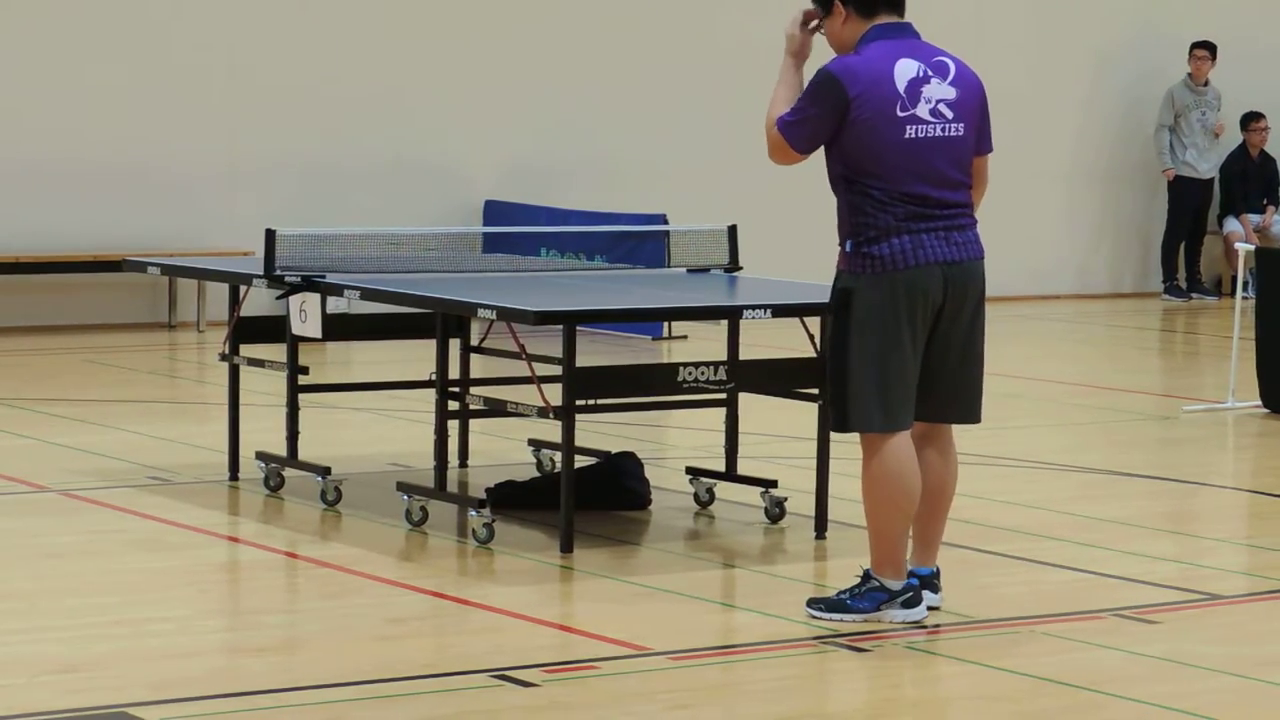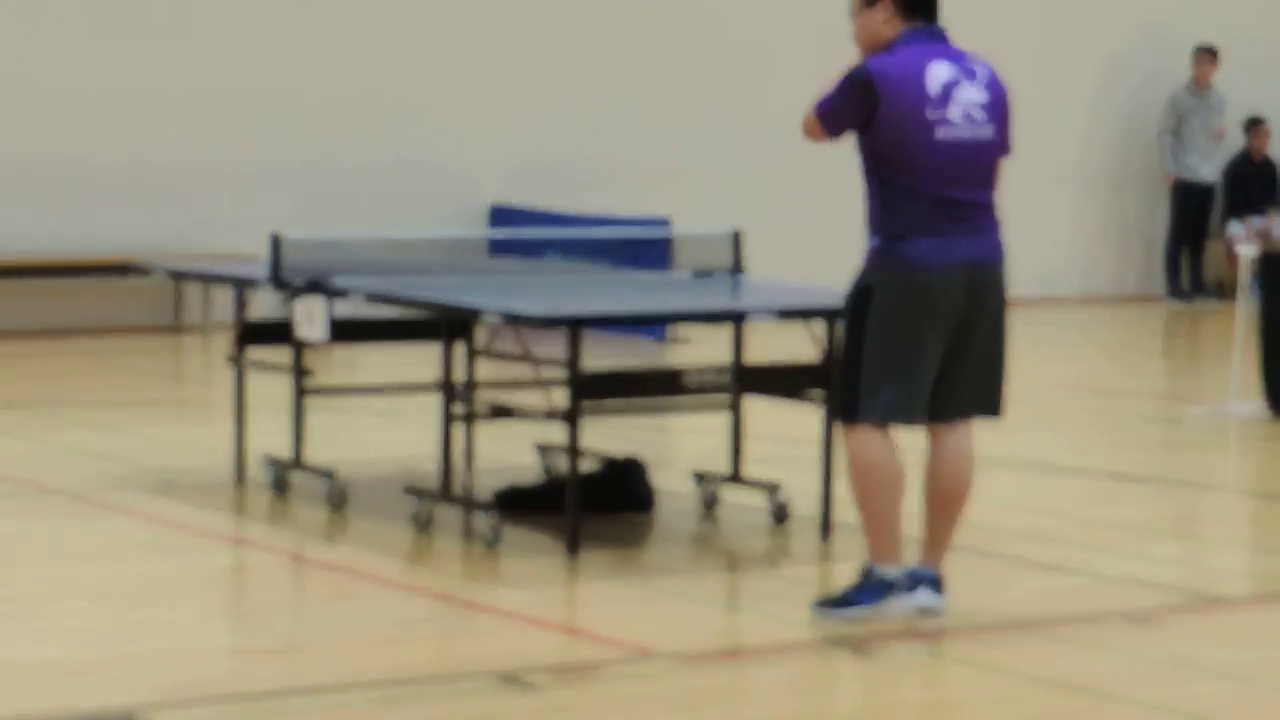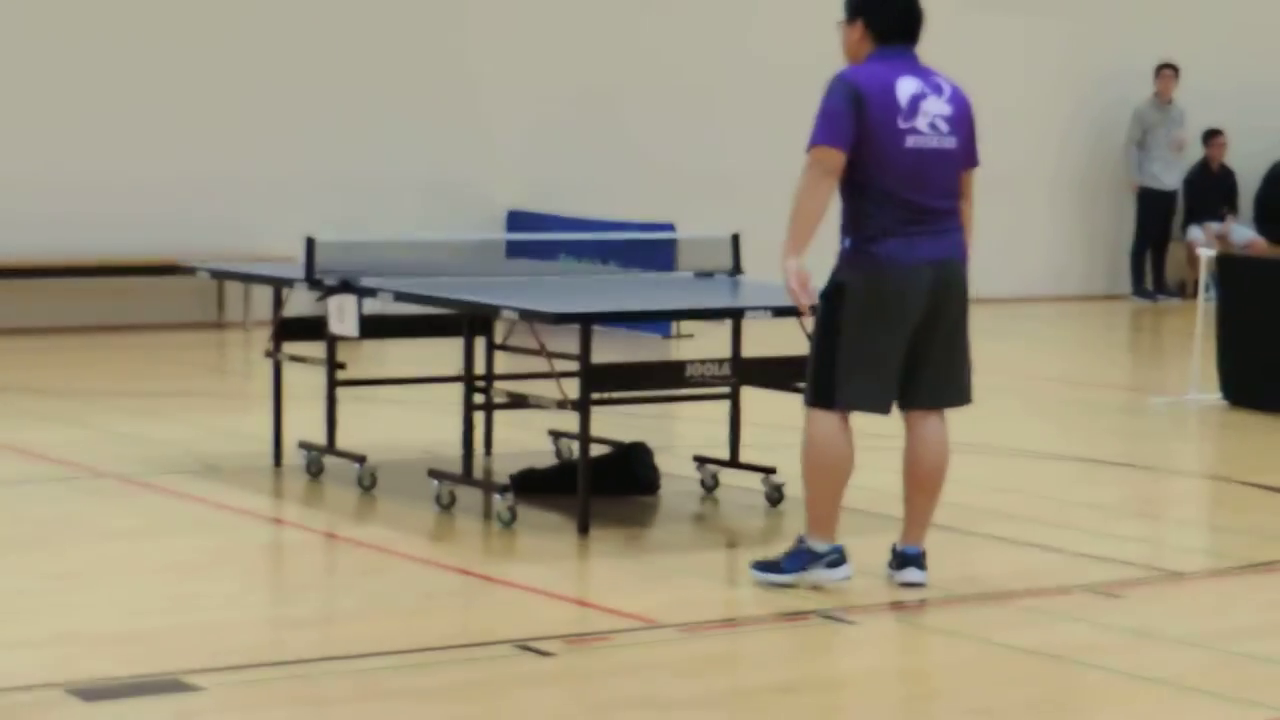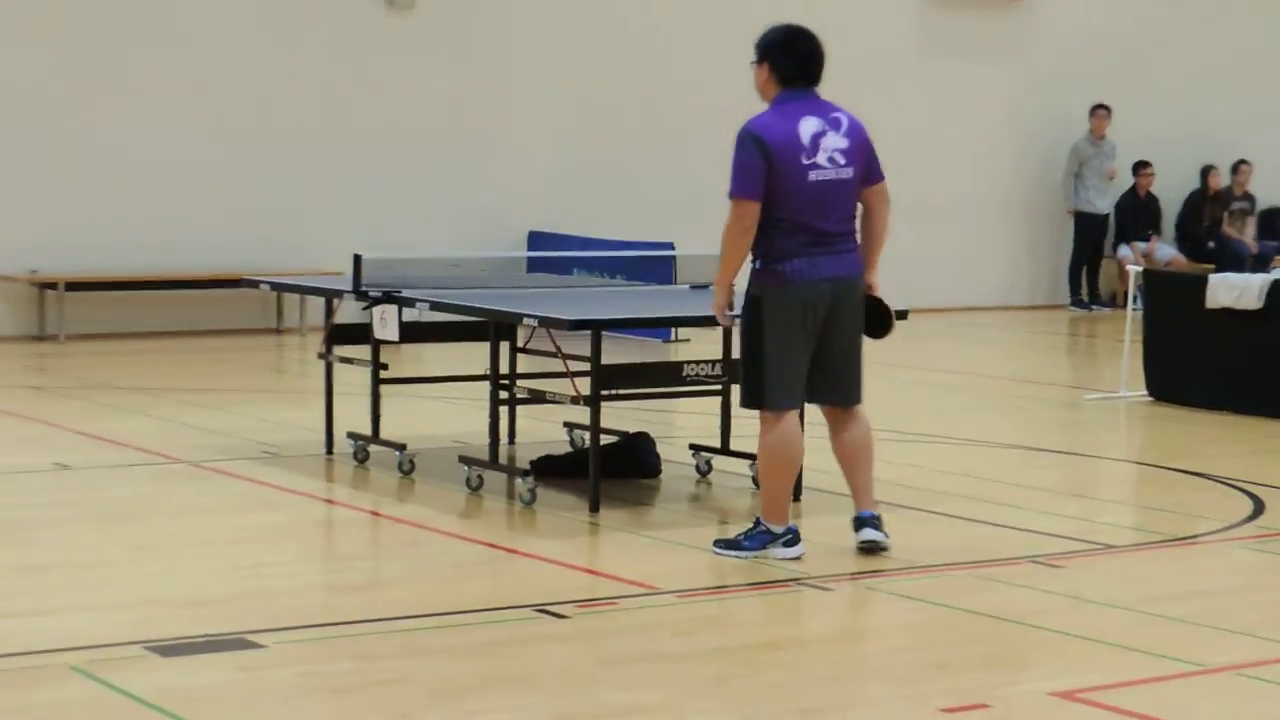
dt=0.5s
person 1, frame 1
left shoulder: (844, 77)
right shoulder: (961, 75)
left elbow: (781, 147)
left wrist: (791, 59)
left hip: (884, 272)
right hip: (960, 264)
left knee: (885, 430)
right knee: (933, 426)
left ankle: (891, 585)
right ankle: (924, 572)
person 1, frame 2
left shoulder: (879, 75)
right shoulder: (987, 79)
left elbow: (814, 126)
left hip: (907, 270)
right hip: (980, 266)
left knee: (866, 417)
right knee: (952, 422)
left ankle: (886, 573)
right ankle: (930, 572)
person 1, frame 3
left shoulder: (854, 87)
right shoulder: (951, 94)
left elbow: (823, 172)
right elbow: (964, 192)
left wrist: (794, 256)
left hip: (876, 270)
right hip: (942, 269)
left knee: (830, 407)
right knee: (926, 412)
left ankle: (820, 547)
right ankle: (911, 551)
person 1, frame 4
left shoulder: (761, 131)
right shoulder: (849, 126)
left elbow: (744, 221)
right elbow: (878, 204)
left wrist: (721, 288)
right wrist: (867, 270)
left hip: (785, 286)
right hip: (841, 283)
left knee: (779, 410)
right knee: (843, 406)
person 2, frame 1
left shoulder: (1216, 95)
right shoulder: (1175, 92)
right elbow: (1162, 129)
left wrist: (1218, 131)
right wrist: (1166, 163)
left hip: (1207, 173)
right hip: (1182, 173)
left knee: (1198, 232)
right knee: (1177, 230)
left ankle: (1194, 281)
right ankle: (1170, 283)
person 2, frame 2
left shoulder: (1218, 100)
right shoulder: (1179, 97)
right elbow: (1166, 133)
left wrist: (1221, 134)
right wrist: (1170, 169)
left hip: (1209, 178)
right hip: (1185, 177)
left knee: (1200, 234)
right knee: (1180, 233)
left ankle: (1197, 284)
right ankle: (1175, 286)
person 2, frame 3
left shoulder: (1179, 112)
right shoulder: (1143, 110)
right elbow: (1132, 145)
left wrist: (1182, 144)
right wrist: (1136, 179)
left hip: (1172, 184)
right hip: (1150, 184)
left knee: (1163, 238)
right knee: (1145, 236)
left ankle: (1160, 284)
right ankle: (1139, 286)
person 2, frame 4
left shoulder: (1111, 146)
right shoulder: (1080, 146)
right elbow: (1069, 176)
left wrist: (1113, 173)
right wrist: (1071, 205)
left hip: (1104, 209)
right hip: (1085, 209)
left knee: (1097, 255)
right knee: (1081, 254)
left ankle: (1094, 295)
right ankle: (1075, 297)
person 3, frame 1
right shoulder: (1233, 161)
right elbow: (1235, 201)
right wrist: (1249, 232)
left hip: (1262, 214)
right hip: (1235, 215)
right knee: (1234, 238)
person 3, frame 2
right shoulder: (1237, 166)
right elbow: (1235, 202)
right wrist: (1249, 231)
left hip: (1264, 217)
right hip: (1239, 218)
right knee: (1237, 242)
person 3, frame 3
left shoulder: (1228, 174)
right shoulder: (1195, 175)
left elbow: (1232, 205)
right elbow: (1196, 209)
left wrist: (1227, 225)
right wrist: (1211, 238)
left hip: (1223, 222)
right hip: (1199, 223)
left knee: (1259, 244)
right knee: (1197, 245)
person 3, frame 4
left shoulder: (1153, 200)
right shoulder: (1125, 201)
left elbow: (1157, 227)
right elbow: (1126, 231)
left wrist: (1153, 242)
right wrist: (1138, 256)
left hip: (1149, 242)
right hip: (1127, 243)
left knee: (1181, 262)
right knee: (1127, 262)
